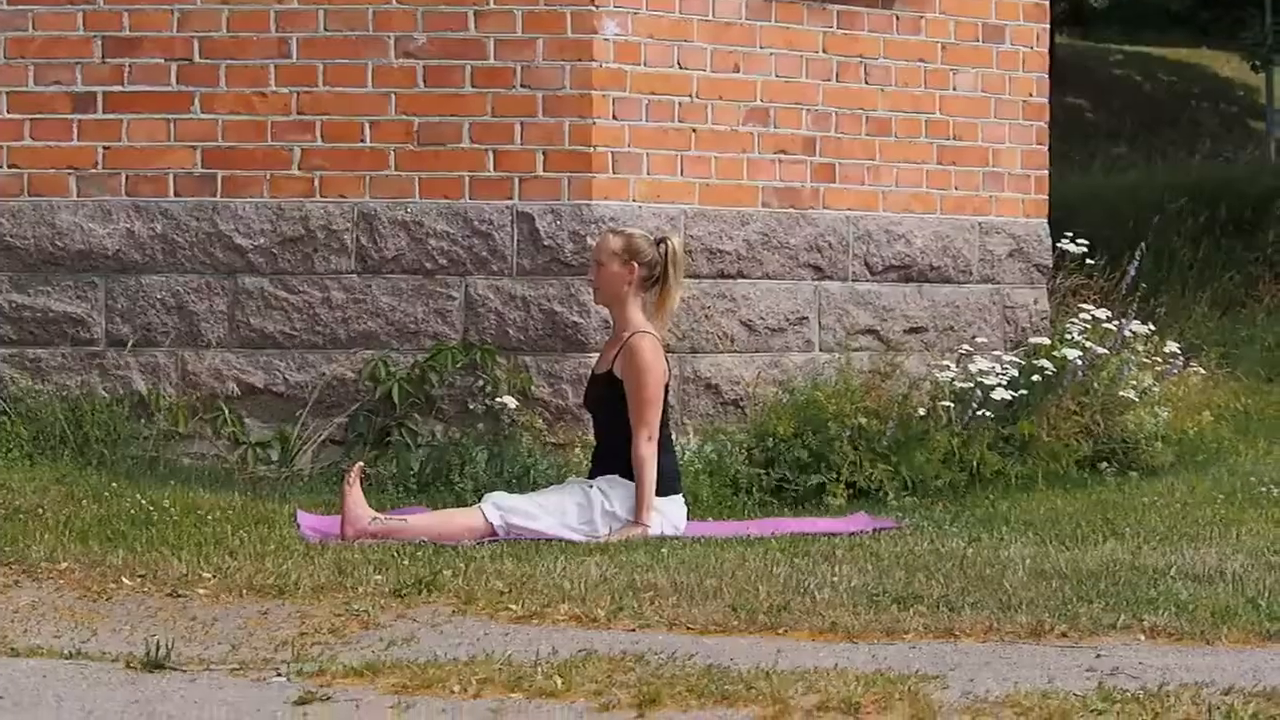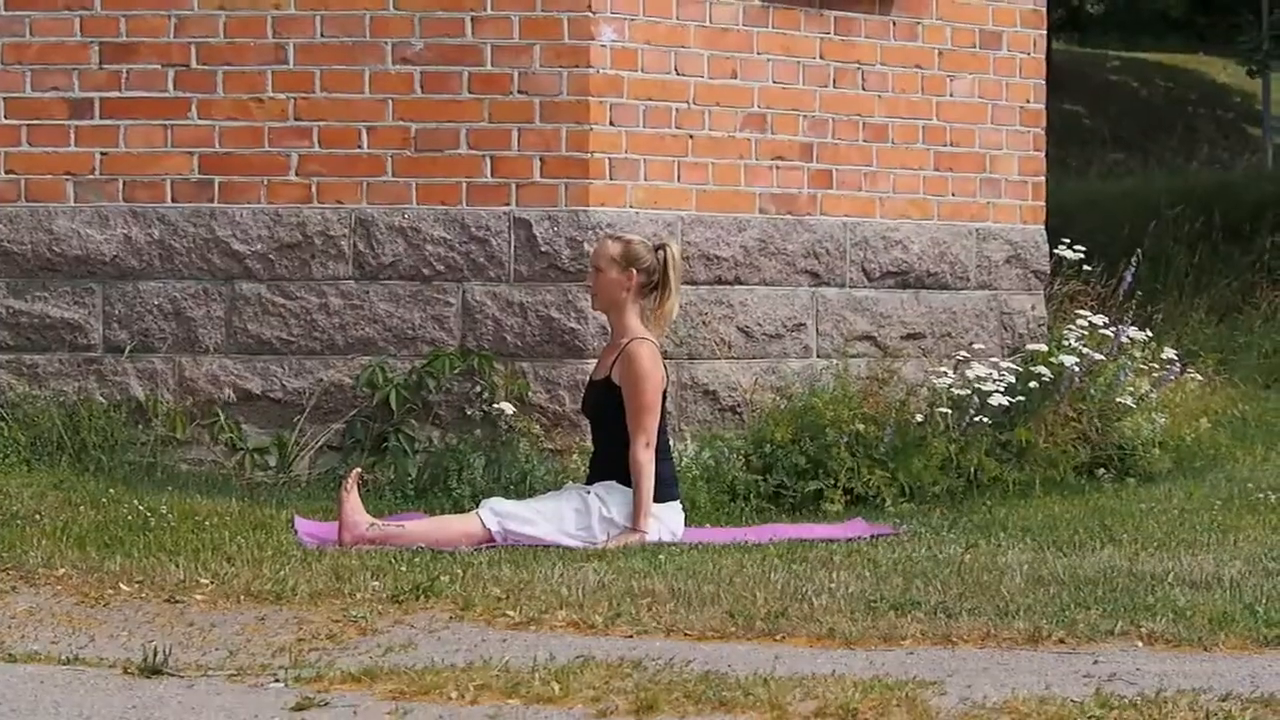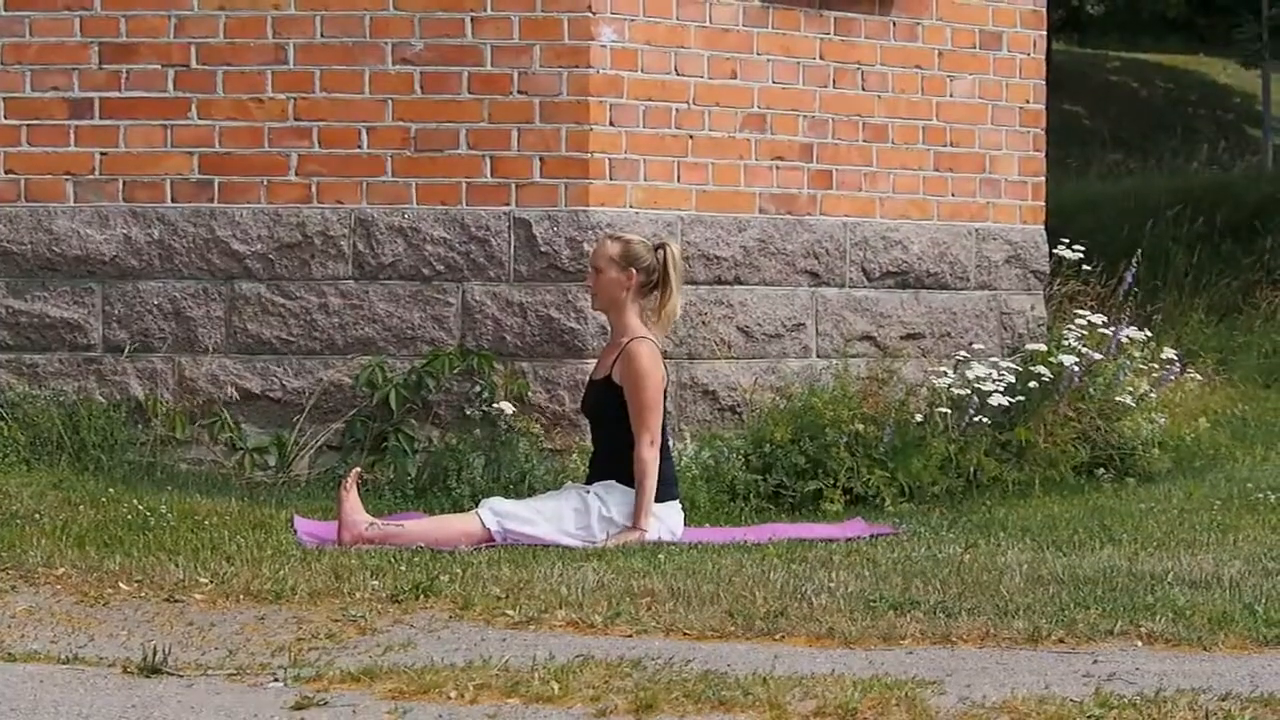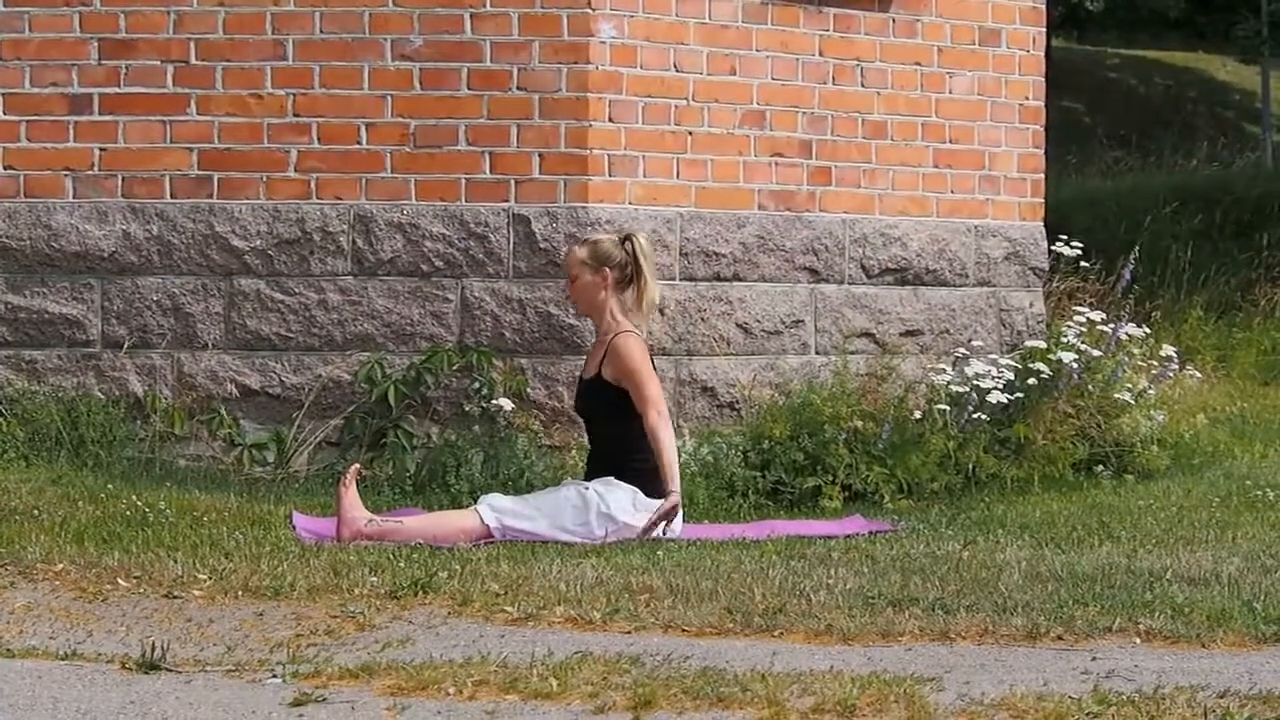
dt=0.4s
person 1, frame 1
left shoulder: (641, 346)
right shoulder: (619, 342)
left elbow: (646, 439)
left wrist: (643, 521)
left hip: (641, 500)
right hip: (612, 491)
left knee: (502, 514)
right knee: (505, 506)
left ankle: (373, 528)
right ankle: (377, 525)
person 1, frame 2
left shoulder: (639, 353)
right shoulder: (616, 349)
left elbow: (643, 445)
left wrist: (640, 527)
left hip: (637, 506)
right hip: (609, 496)
left knee: (499, 520)
right knee: (504, 513)
left ankle: (369, 534)
right ankle: (373, 531)
person 1, frame 3
left shoulder: (639, 352)
right shoulder: (617, 348)
left elbow: (648, 444)
left wrist: (641, 524)
left hip: (634, 506)
right hip: (610, 497)
left knee: (499, 518)
right knee: (502, 512)
left ankle: (370, 533)
right ankle: (373, 530)
person 1, frame 4
left shoulder: (624, 346)
right shoulder: (605, 344)
left elbow: (656, 416)
left wrist: (672, 488)
left hip: (635, 503)
right hip: (611, 494)
left knee: (496, 515)
right knee: (502, 509)
left ankle: (367, 529)
right ankle: (373, 526)
